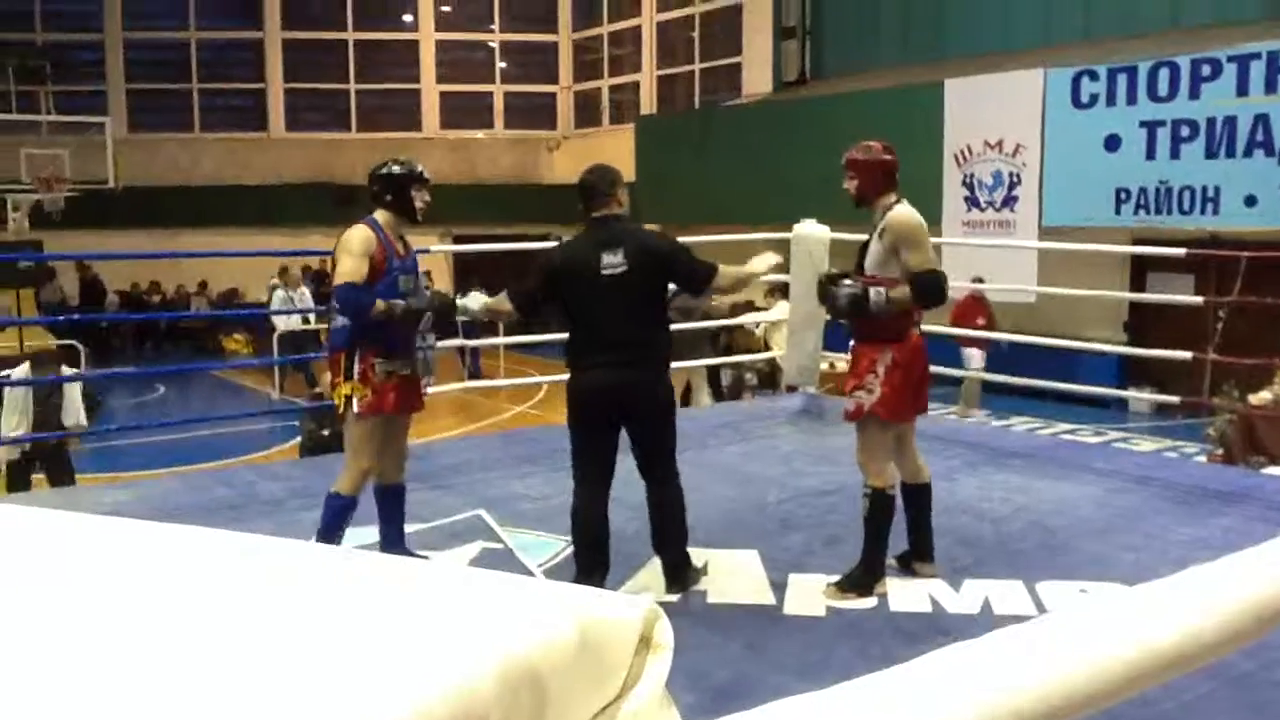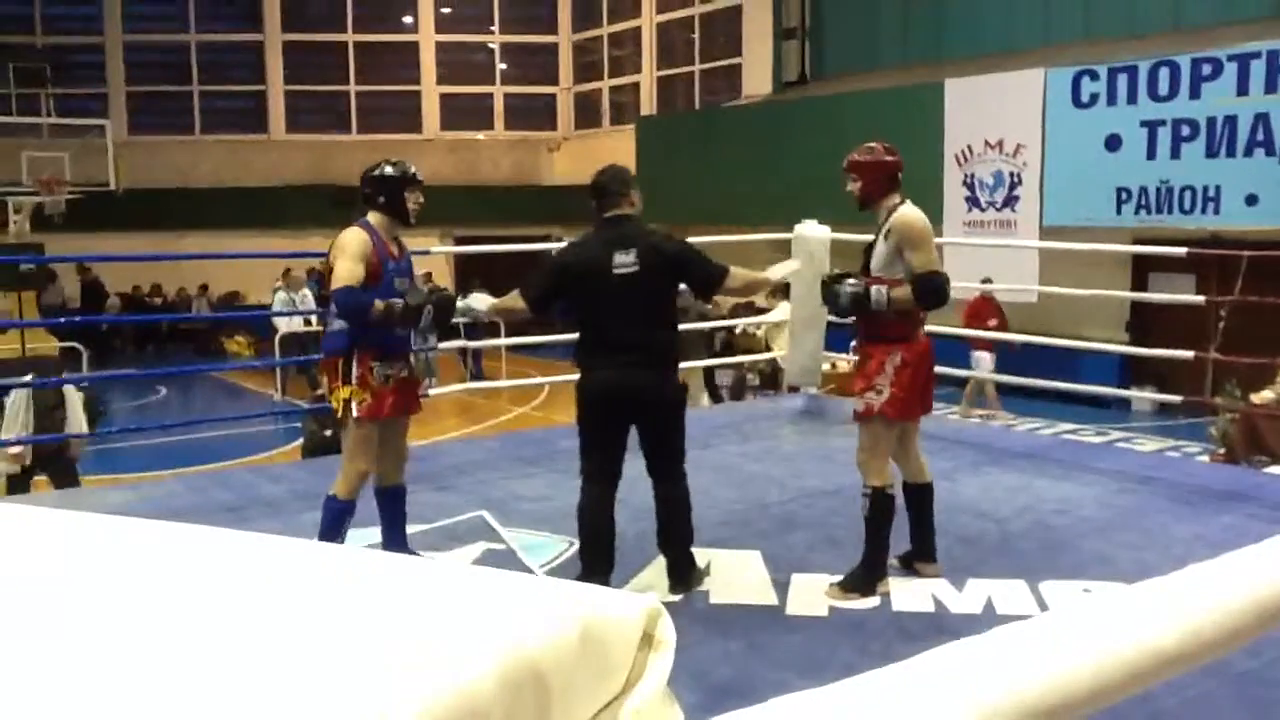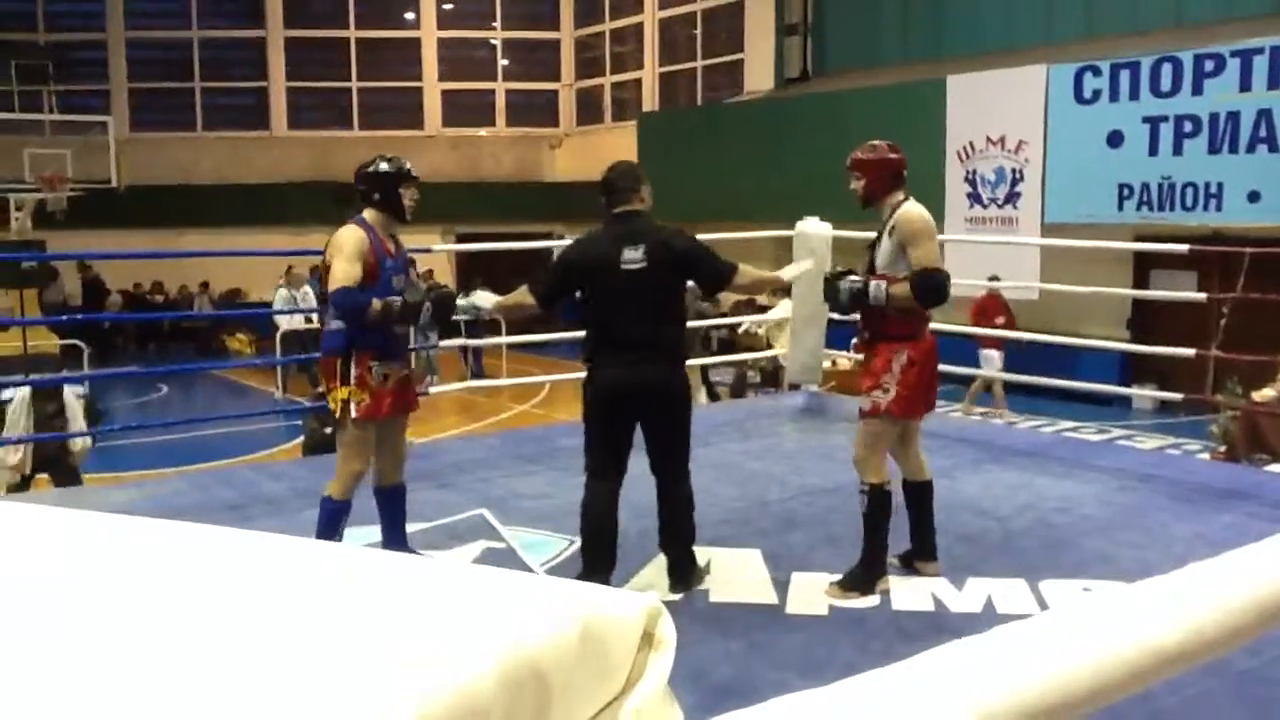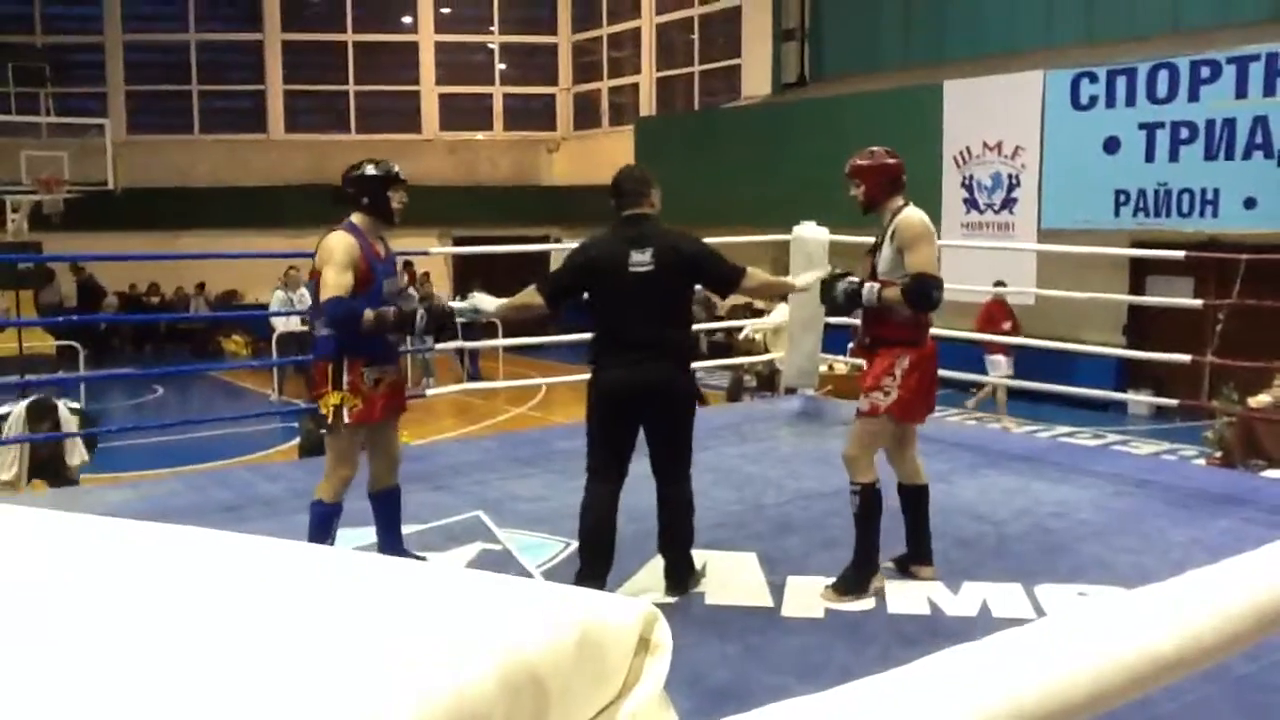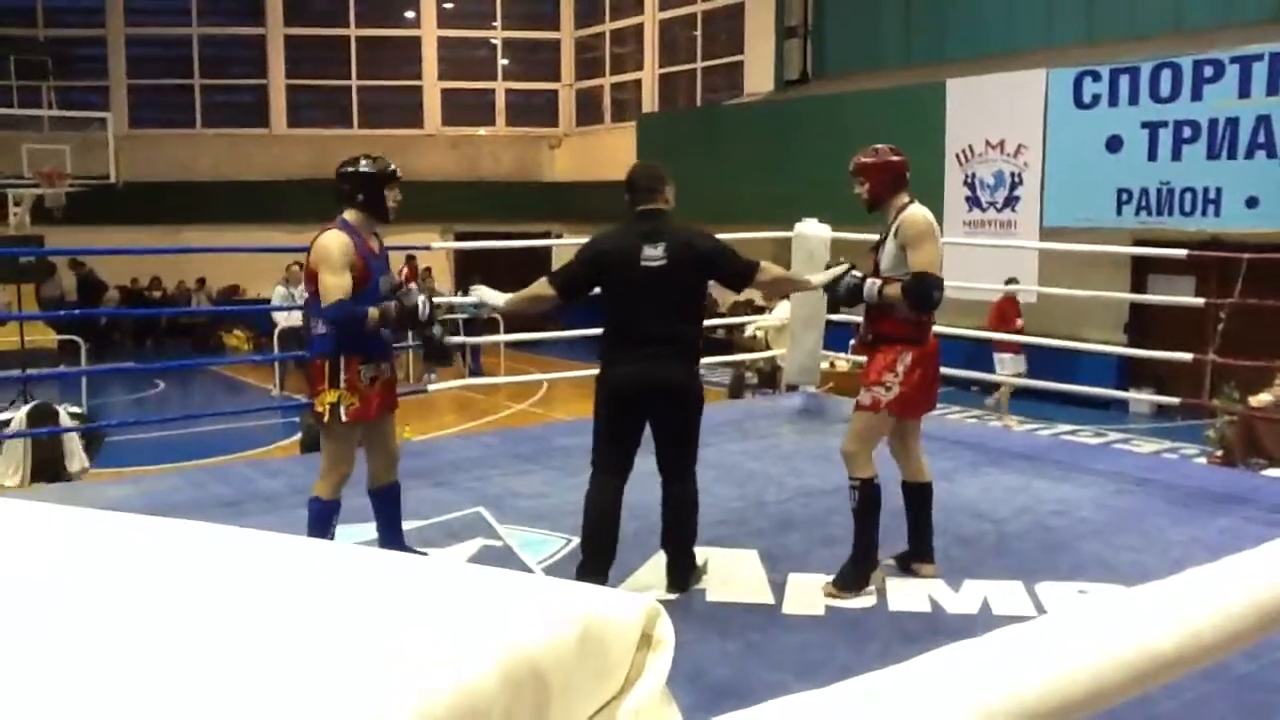
dt=0.1s
person 1, frame 1
left shoulder: (899, 220)
right shoulder: (892, 220)
left elbow: (932, 289)
left wrist: (868, 299)
right wrist: (848, 288)
left hip: (888, 352)
right hip: (896, 348)
left knee: (873, 461)
right knee: (903, 452)
left ankle: (871, 571)
right ankle: (920, 554)
person 1, frame 2
left shoulder: (906, 220)
right shoulder: (891, 221)
left elbow: (933, 291)
left wrist: (869, 296)
right wrist: (854, 289)
left hip: (896, 354)
right hip: (894, 350)
left knee: (871, 459)
right knee: (905, 452)
left ankle: (872, 571)
right ankle: (923, 554)
person 1, frame 3
left shoulder: (910, 217)
right shoulder: (895, 218)
left elbow: (933, 289)
left wrist: (868, 293)
right wrist: (856, 287)
left hip: (901, 351)
right hip: (897, 348)
left knee: (868, 456)
right knee: (906, 450)
left ankle: (871, 569)
right ankle: (923, 553)
person 1, frame 4
left shoulder: (911, 223)
right shoulder: (894, 225)
left elbow: (925, 294)
left wrist: (865, 293)
right wrist: (855, 287)
left hip: (902, 357)
right hip: (893, 353)
left knee: (857, 455)
right knee: (902, 454)
left ankle: (864, 570)
right ankle: (919, 557)
person 1, frame 5
left shoulder: (915, 220)
right shoulder: (898, 222)
left elbow: (926, 293)
left wrist: (866, 289)
right wrist: (859, 283)
left hip: (904, 354)
right hip: (895, 350)
left knee: (855, 449)
right knee: (907, 451)
left ankle: (863, 565)
right ankle: (921, 554)
person 2, frame 1
left shoulder: (564, 256)
right shoulder: (654, 244)
left elbow: (514, 307)
right elbow: (717, 282)
left wrist: (480, 304)
right wrist: (752, 270)
left hip: (590, 384)
right hip: (648, 381)
left knee: (591, 484)
right knee: (662, 478)
left ankle: (590, 581)
right ankle: (678, 571)
person 2, frame 2
left shoulder: (576, 254)
right shoulder: (665, 245)
left elbow: (524, 304)
right elbow: (728, 283)
left wrist: (487, 306)
right wrist: (771, 278)
left hip: (600, 383)
right hip: (657, 381)
left knee: (598, 482)
right knee: (669, 478)
left ankle: (594, 580)
right ankle: (682, 571)
person 2, frame 3
left shoulder: (584, 250)
right shoulder: (674, 242)
left elbow: (532, 299)
right elbow: (736, 279)
left wrist: (490, 304)
right wrist: (781, 278)
left hip: (607, 379)
right hip: (664, 378)
left knee: (602, 479)
right knee: (672, 476)
left ankle: (595, 578)
right ankle: (683, 570)
person 2, frame 4
left shoulder: (594, 250)
right shoulder: (682, 246)
left elbow: (539, 299)
right elbow: (746, 282)
left wrist: (496, 308)
right wrist: (793, 285)
left hip: (612, 381)
right hip: (670, 380)
left knee: (603, 481)
right knee: (673, 478)
left ankle: (591, 580)
right ankle: (680, 573)
person 2, frame 5
left shoulder: (606, 245)
right shoulder: (695, 242)
left elbow: (551, 290)
right elbow: (760, 277)
left wrist: (505, 301)
right wrist: (809, 282)
left hip: (620, 376)
right hip: (678, 376)
left knee: (607, 476)
right knee: (679, 475)
left ankle: (592, 575)
right ankle: (680, 570)
person 3, frame 1
left shoulder: (403, 244)
right shoulder: (361, 237)
right elbow: (347, 298)
left wrist: (433, 305)
right wrist: (404, 311)
left hip: (398, 364)
right hip: (362, 364)
left knee: (394, 461)
right knee: (360, 466)
left ankle: (393, 548)
person 3, frame 2
left shoulder: (398, 246)
right shoulder: (356, 239)
right elbow: (346, 300)
left wrist: (430, 305)
right wrist: (401, 309)
left hip: (394, 366)
right hip: (358, 368)
left knee: (393, 462)
right knee: (357, 468)
left ankle: (396, 549)
person 3, frame 3
left shoulder: (394, 243)
right shoulder: (352, 238)
right elbow: (344, 302)
left wrist: (425, 303)
right wrist: (399, 307)
left hip: (391, 365)
right hip: (356, 368)
left knee: (392, 461)
right knee: (352, 468)
left ankle: (396, 548)
person 3, frame 4
left shoulder: (381, 245)
right shoulder: (341, 244)
right elbow: (335, 311)
left wrist: (416, 312)
right wrist: (392, 318)
left hip: (380, 369)
right hip: (345, 372)
left knee: (387, 462)
right knee: (340, 472)
left ankle: (392, 549)
person 3, frame 5
left shoulder: (374, 240)
right shoulder: (335, 243)
left elbow: (385, 298)
right elbow: (338, 313)
left wrist: (414, 310)
right wrist: (394, 313)
left hip: (374, 366)
right hip: (341, 369)
left knee: (386, 458)
right knee: (336, 470)
left ankle: (393, 545)
